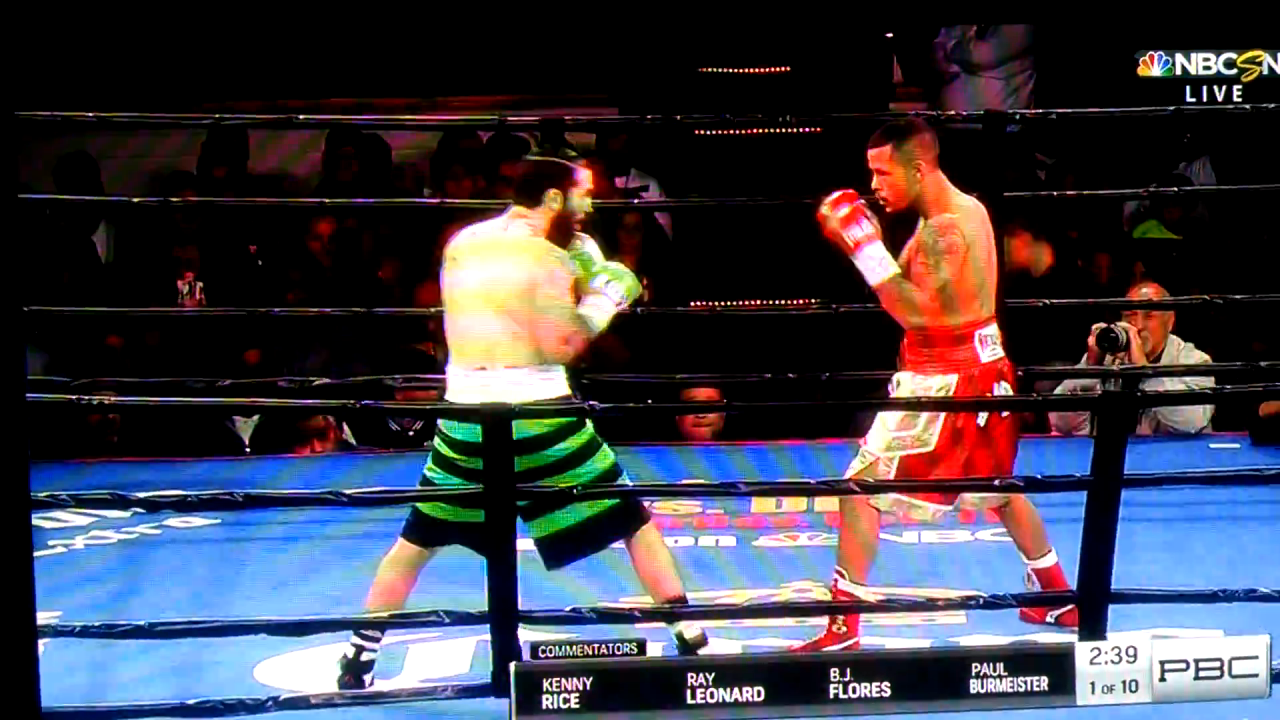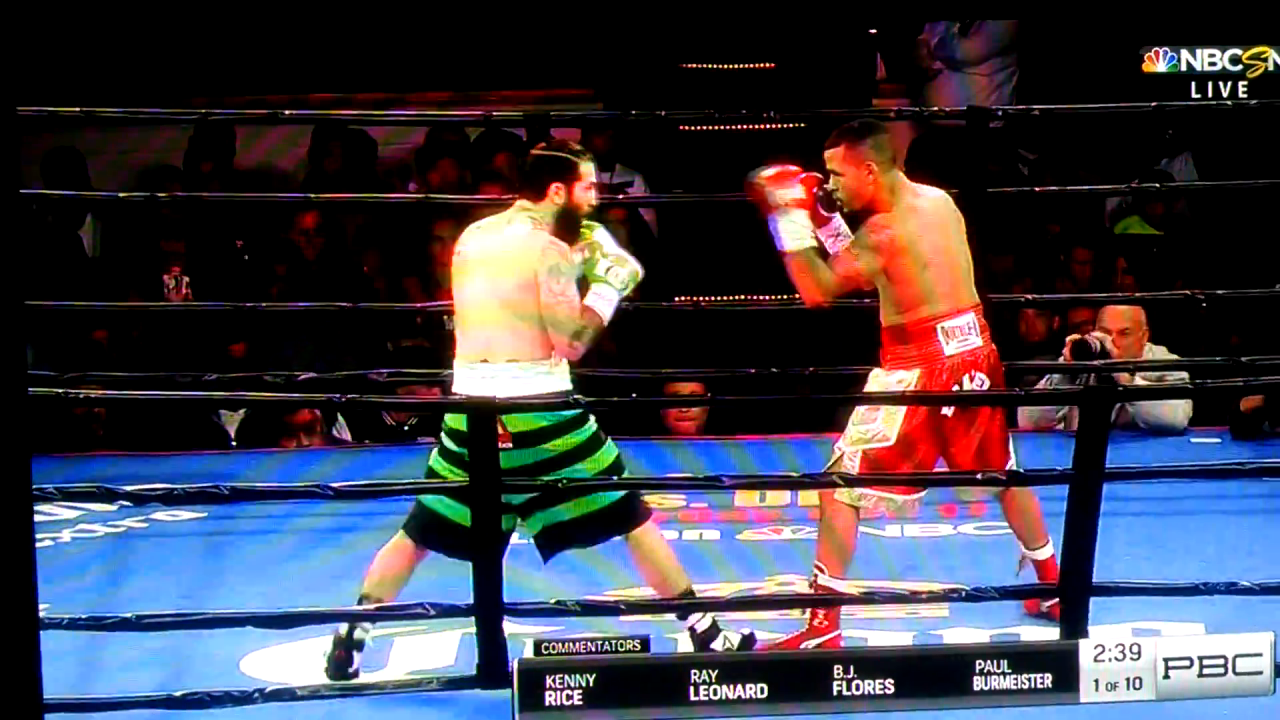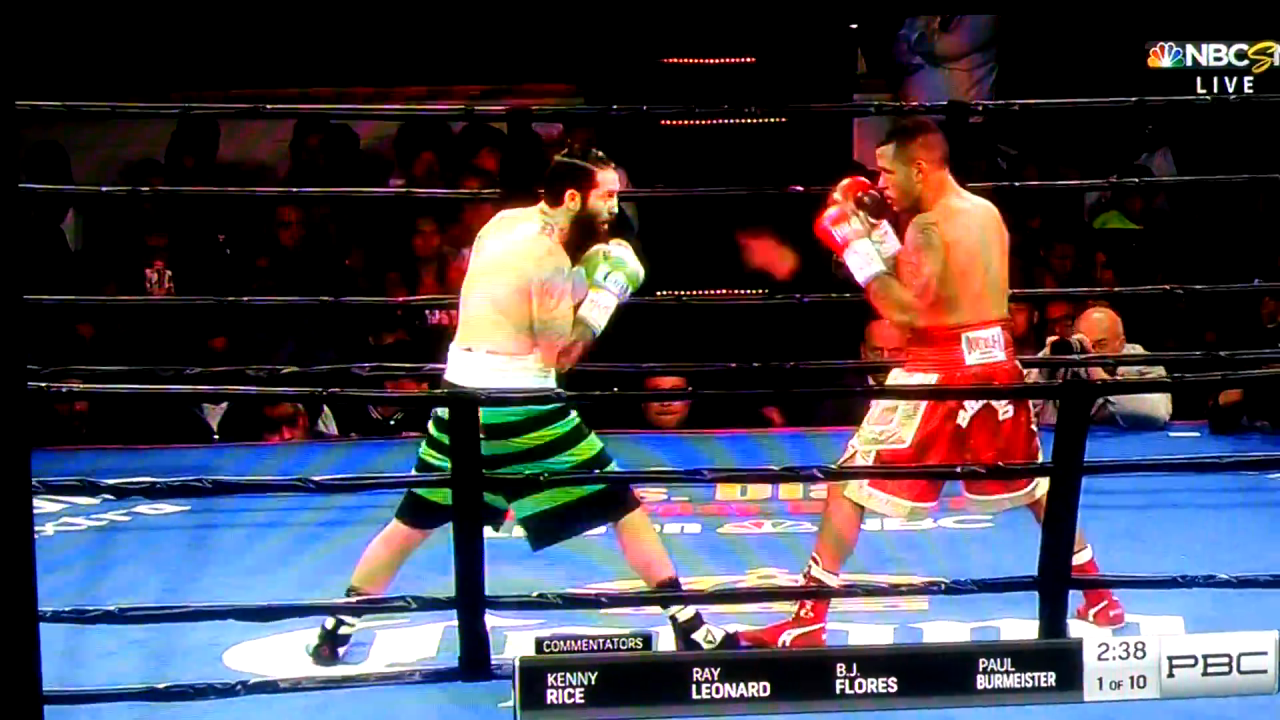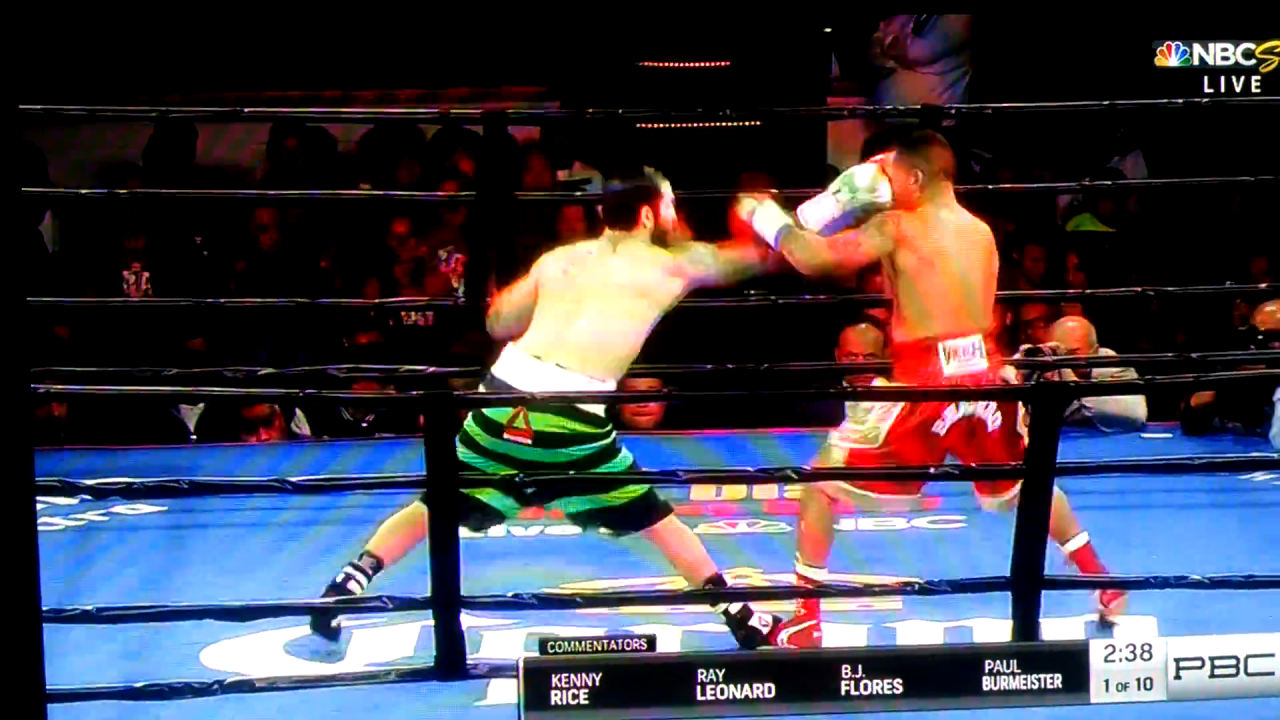
dt=0.3s
person 1, frame 1
left shoulder: (945, 228)
right shoulder: (965, 208)
left elbow: (911, 309)
right elbow: (912, 284)
left wrist: (863, 245)
right wrist: (865, 239)
left hip: (944, 378)
right hip: (985, 369)
left knee: (860, 492)
right knee: (999, 488)
left ankle: (842, 631)
right ankle: (1062, 598)
person 1, frame 2
left shoulder: (888, 228)
right shoulder: (937, 201)
left elbow: (817, 289)
left wrist: (788, 212)
right wrist: (822, 218)
left hip: (919, 370)
right hip: (972, 357)
left knee: (840, 489)
right knee: (1001, 476)
left ankle: (822, 627)
right ankle: (1056, 589)
person 1, frame 3
left shoulder: (932, 225)
right shoulder: (987, 212)
left elbow: (904, 308)
left wrist: (852, 244)
right wrist: (874, 227)
left hip: (938, 375)
right hip: (997, 366)
left knee: (849, 487)
right knee: (1036, 485)
left ankle: (809, 620)
right ankle: (1097, 596)
person 1, frame 4
left shoulder: (901, 227)
right shoulder: (979, 232)
left elbow: (813, 258)
left wrist: (763, 216)
left hip: (922, 385)
right hip: (981, 377)
left knee: (822, 485)
right knee: (1025, 486)
left ankle: (805, 618)
right ankle: (1104, 585)
person 2, frame 1
left shoulder: (460, 243)
right shoulder: (548, 259)
right elbow: (557, 345)
right wrist: (601, 299)
left hip: (467, 417)
right hip: (539, 421)
left knee: (417, 539)
right knee: (636, 526)
left ankle: (359, 658)
right ankle: (693, 643)
person 2, frame 2
left shoulder: (473, 236)
right shoulder: (551, 251)
right elbow: (571, 343)
right wrist: (608, 285)
left hip: (472, 411)
right hip: (540, 414)
left knee: (420, 531)
right knee: (635, 520)
left ankle: (352, 638)
right ankle: (706, 633)
person 2, frame 3
left shoulder: (505, 222)
right shoulder: (549, 261)
right elbow: (559, 354)
left wrist: (588, 275)
right wrist: (606, 294)
right hip: (523, 409)
left knee: (413, 521)
right knee: (627, 511)
left ankle: (337, 628)
right ankle: (687, 623)
person 2, frame 4
left shoulder: (559, 258)
right shoulder: (664, 265)
left elbow: (500, 322)
right elbow: (740, 263)
left hip: (504, 398)
right hip: (570, 421)
right knee: (656, 521)
left ankle: (345, 589)
right ankle: (741, 616)
